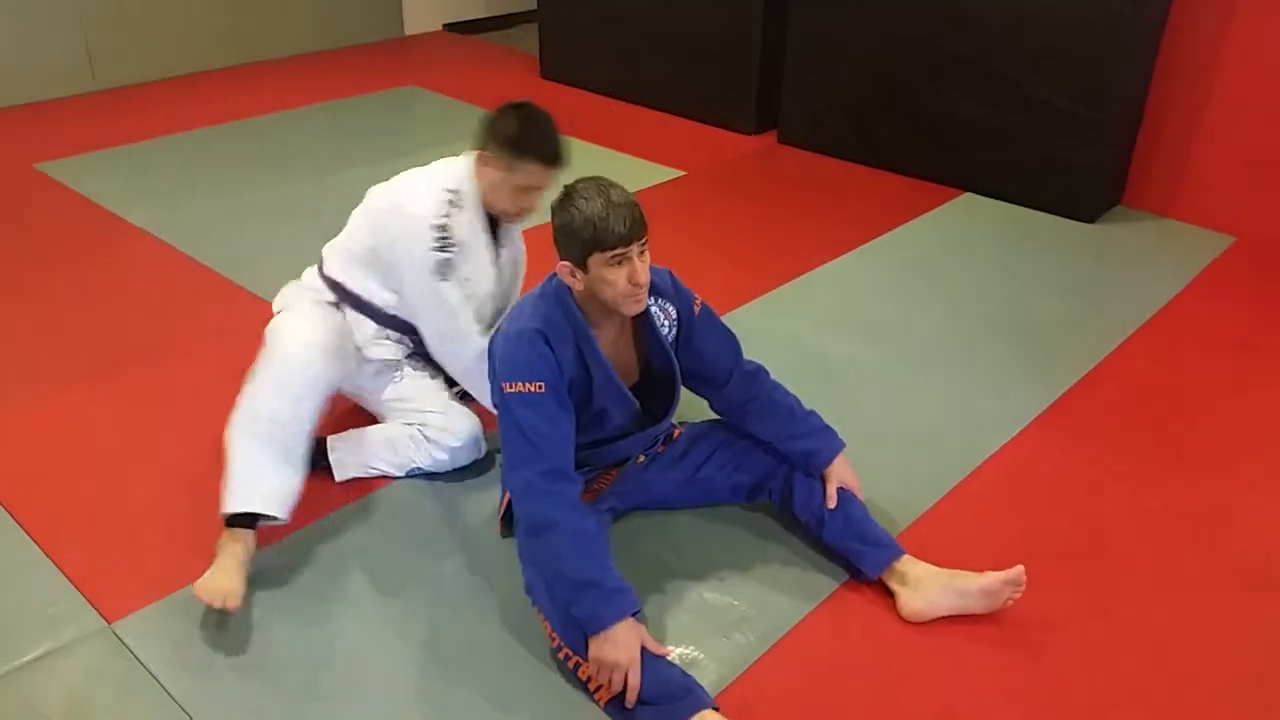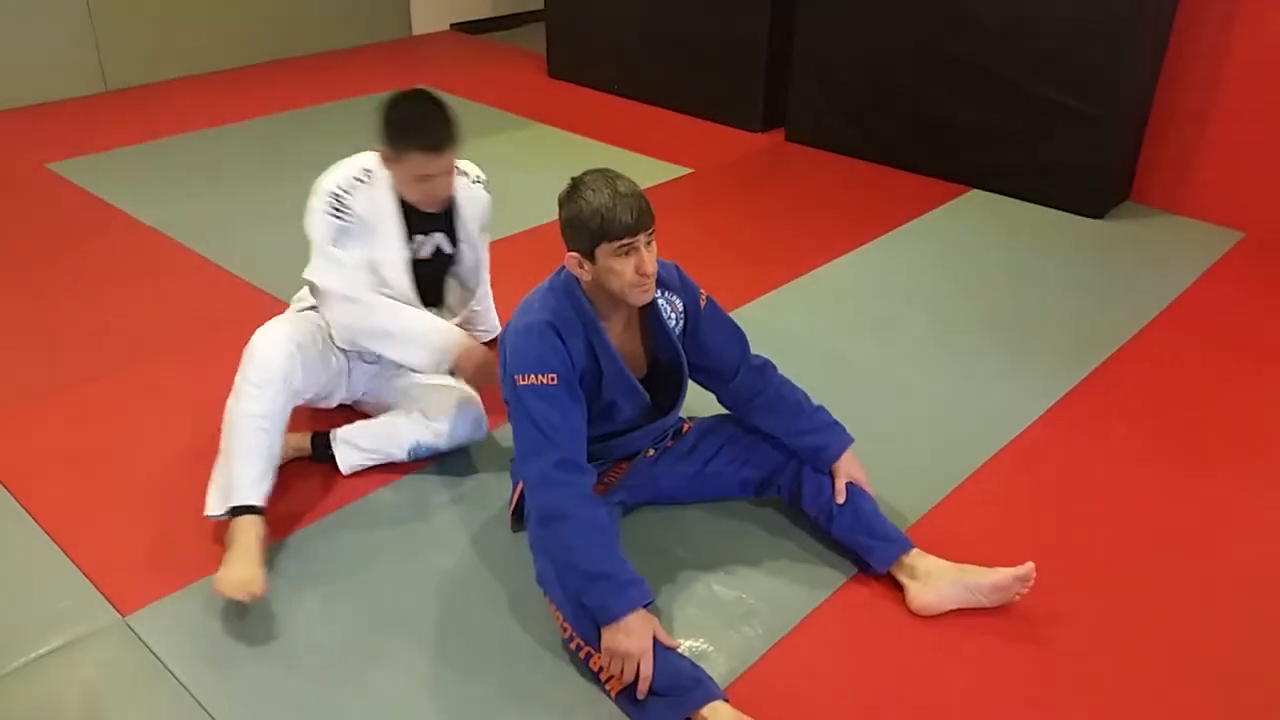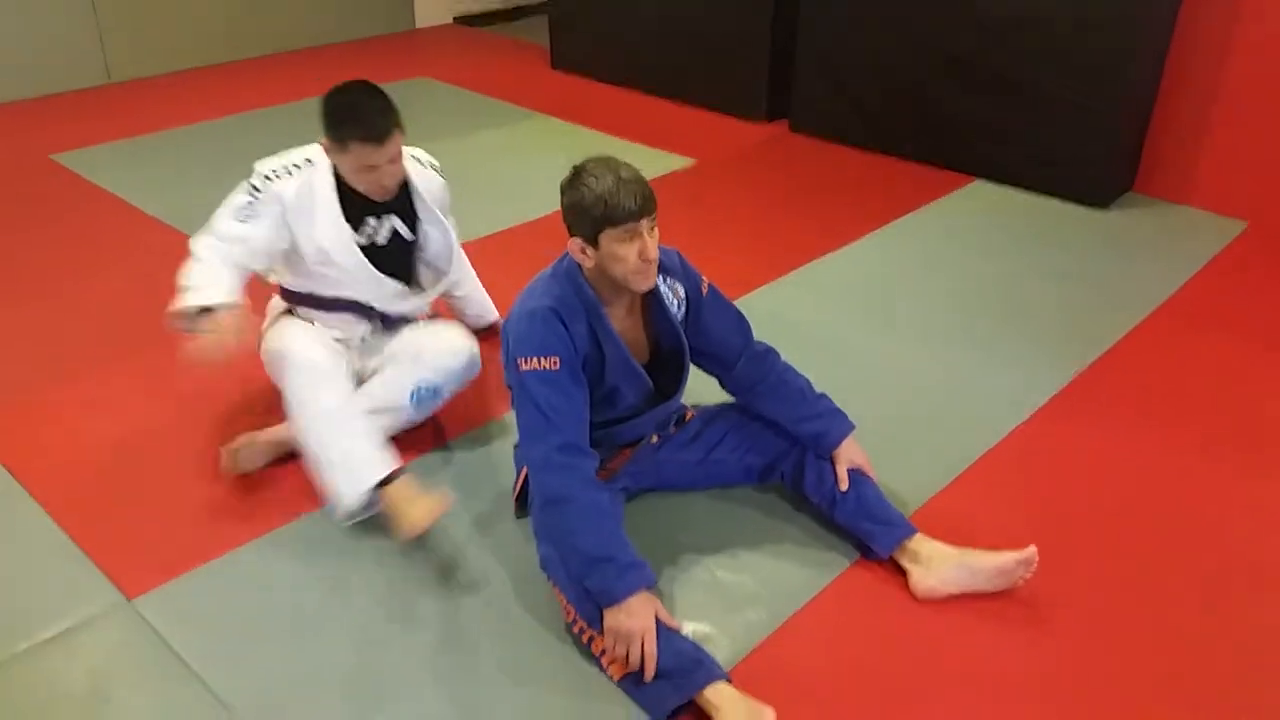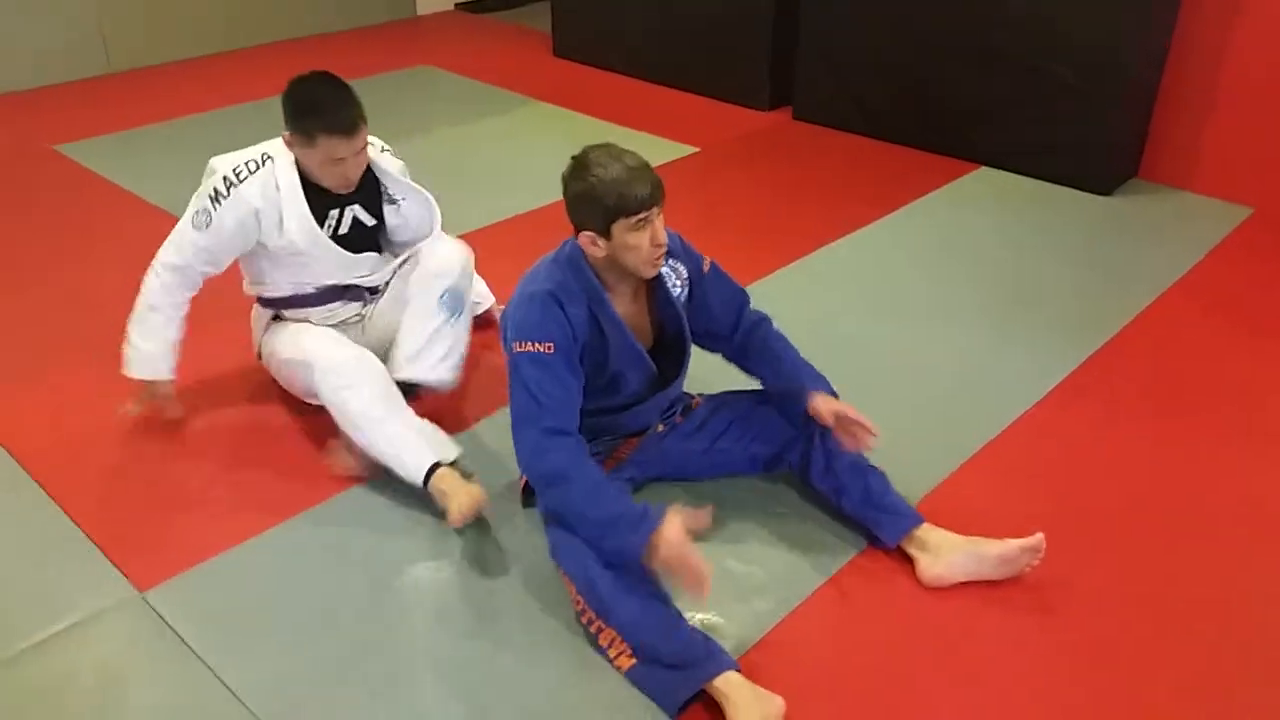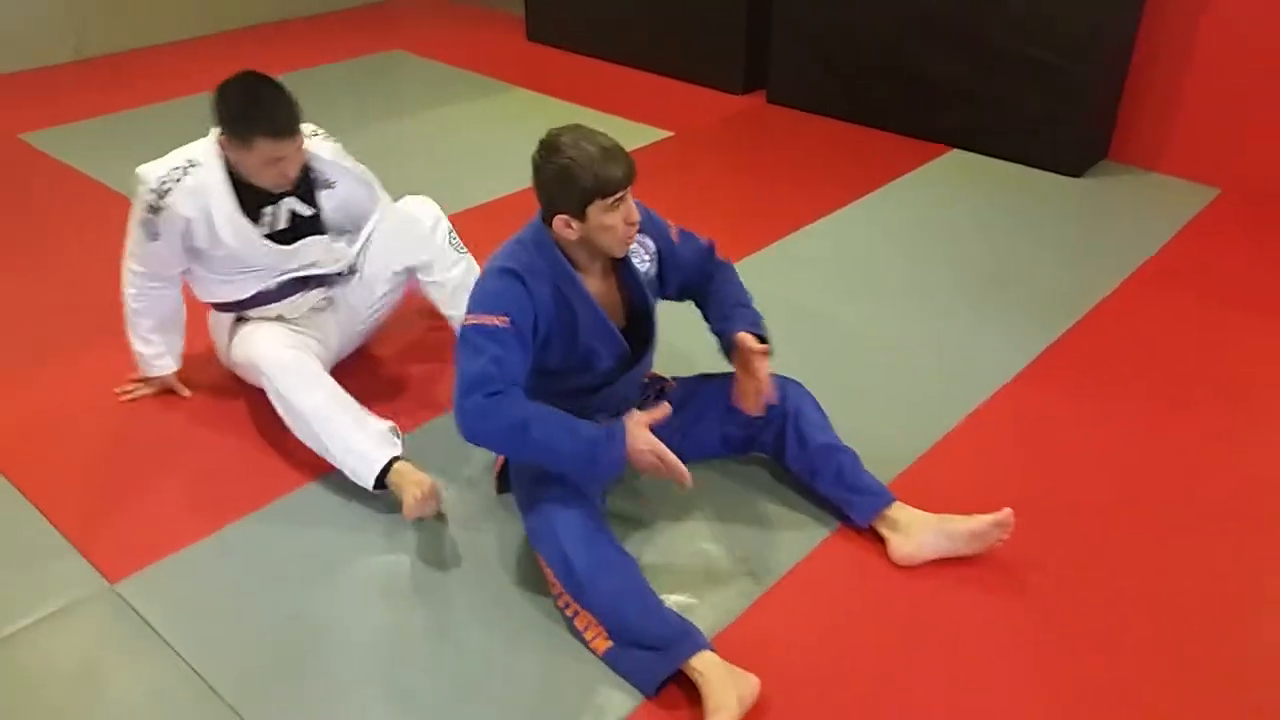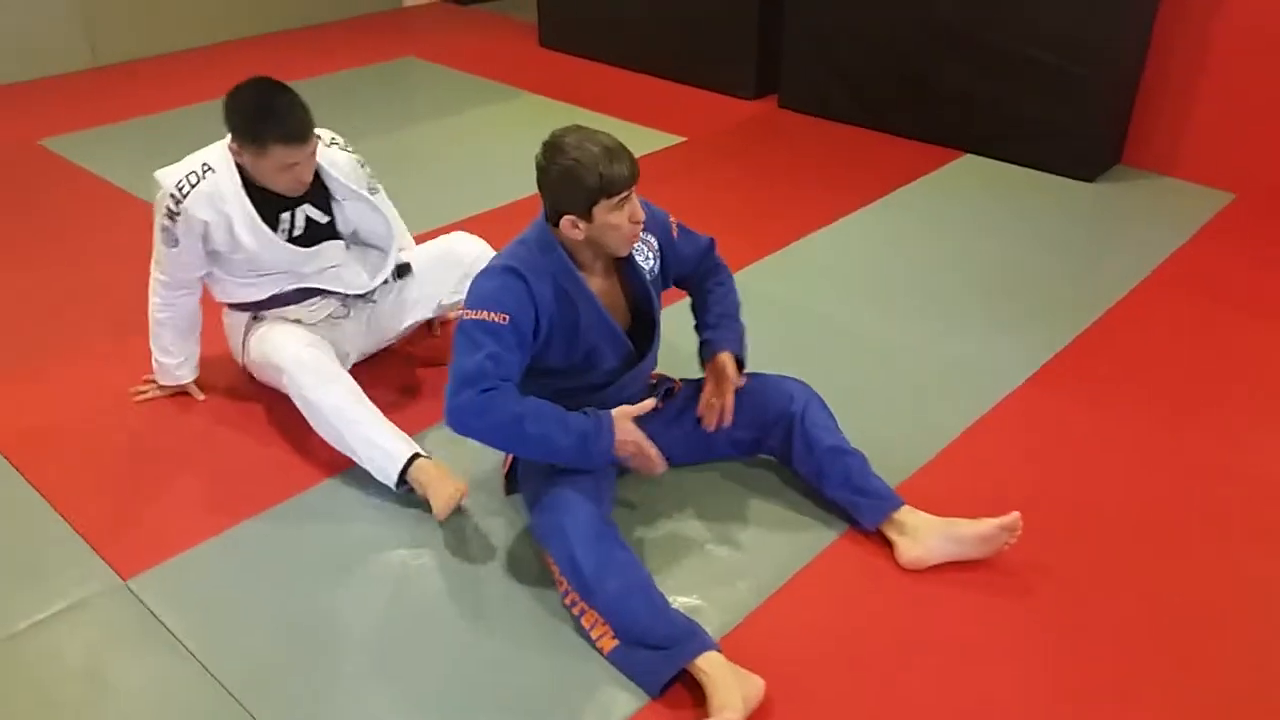
dt=0.2s
person 1, frame 1
left shoulder: (660, 294)
right shoulder: (529, 345)
left elbow: (737, 383)
right elbow: (546, 494)
left wrist: (824, 450)
right wrist: (607, 614)
left hip: (647, 453)
right hip: (567, 484)
left knee: (785, 456)
right knee: (573, 593)
left ankle: (907, 576)
person 1, frame 2
left shoulder: (667, 287)
right shoulder: (538, 338)
left elbow: (744, 376)
right elbow: (560, 485)
left wrist: (832, 444)
right wrist: (619, 604)
left hip: (656, 447)
right hip: (575, 480)
left knee: (793, 450)
right knee: (581, 580)
left ankle: (916, 569)
person 1, frame 3
left shoulder: (668, 272)
right shoulder: (542, 323)
left elbow: (746, 362)
right elbow: (560, 468)
left wrist: (832, 431)
right wrist: (624, 589)
left hip: (659, 434)
right hip: (580, 467)
left knee: (797, 437)
right knee: (585, 565)
left ankle: (919, 554)
person 1, frame 4
left shoulder: (669, 257)
right shoulder: (543, 310)
left elbow: (740, 326)
right elbow: (545, 449)
left wrist: (812, 395)
right wrist: (644, 530)
left hip: (662, 425)
right hip: (586, 460)
left knee: (800, 426)
right knee: (592, 551)
left ankle: (925, 542)
person 1, frame 5
left shoulder: (638, 232)
right shoulder: (510, 286)
left elbow: (708, 271)
right elbow: (482, 411)
left wrist: (741, 334)
right wrist: (610, 444)
left hip: (635, 408)
right hip: (561, 440)
left knee: (776, 401)
right knee: (566, 533)
left ankle: (898, 522)
right ankle: (709, 672)
person 1, frame 6
left shoulder: (643, 229)
right shoulder: (513, 285)
left elbow: (705, 268)
right elbow: (472, 403)
left wrist: (722, 347)
right wrist: (597, 436)
left hip: (641, 407)
right hip: (564, 443)
left knee: (785, 401)
right knee: (573, 531)
left ankle: (906, 527)
person 2, frame 1
left shoulder: (503, 196)
right shoulder: (427, 209)
left elbow: (493, 290)
right elbow: (454, 339)
left hip: (403, 352)
right hip: (334, 315)
left knee: (461, 438)
right knee: (300, 349)
left ankle: (298, 454)
right ankle: (239, 538)
person 2, frame 2
left shoulder: (471, 190)
right shoulder: (345, 193)
left elbow: (470, 271)
right elbow: (352, 307)
left wrist: (486, 331)
right wrist: (444, 344)
left hip: (400, 360)
right hip: (334, 338)
left knee: (465, 419)
right knee: (276, 344)
left ankle: (308, 446)
right ankle: (245, 530)
person 2, frame 3
left shoulder: (423, 177)
right shoulder: (285, 183)
left elbow: (446, 258)
right elbow: (219, 249)
left wrist: (484, 315)
right wrist: (212, 304)
left hip: (395, 337)
right hip: (309, 329)
left knee: (454, 354)
right knee: (309, 363)
left ankle: (295, 437)
right ankle: (391, 492)
person 2, frame 4
left shoulder: (381, 164)
right shoulder: (246, 187)
left elbow: (425, 238)
right elbow: (176, 268)
left wrist: (479, 303)
right wrist: (152, 365)
left hip: (379, 315)
right hip: (305, 328)
left knee: (446, 255)
right knee: (337, 364)
right ankle: (443, 475)
person 2, frame 5
left shoulder: (316, 151)
right shoulder: (176, 191)
left elbow: (376, 217)
right elbow: (150, 280)
left wrist: (410, 273)
right wrist: (158, 363)
left hip: (342, 296)
right hip: (263, 326)
left knee: (416, 215)
right knee: (278, 361)
right ankle: (397, 473)
person 2, frame 6
left shoulder: (335, 157)
right shoulder: (193, 194)
left elbow: (386, 235)
right elbow: (174, 285)
left wrist: (428, 301)
right wrist: (176, 368)
left hip: (363, 296)
right hip: (278, 331)
left knee: (463, 251)
right knee: (296, 355)
right ankle: (419, 471)
